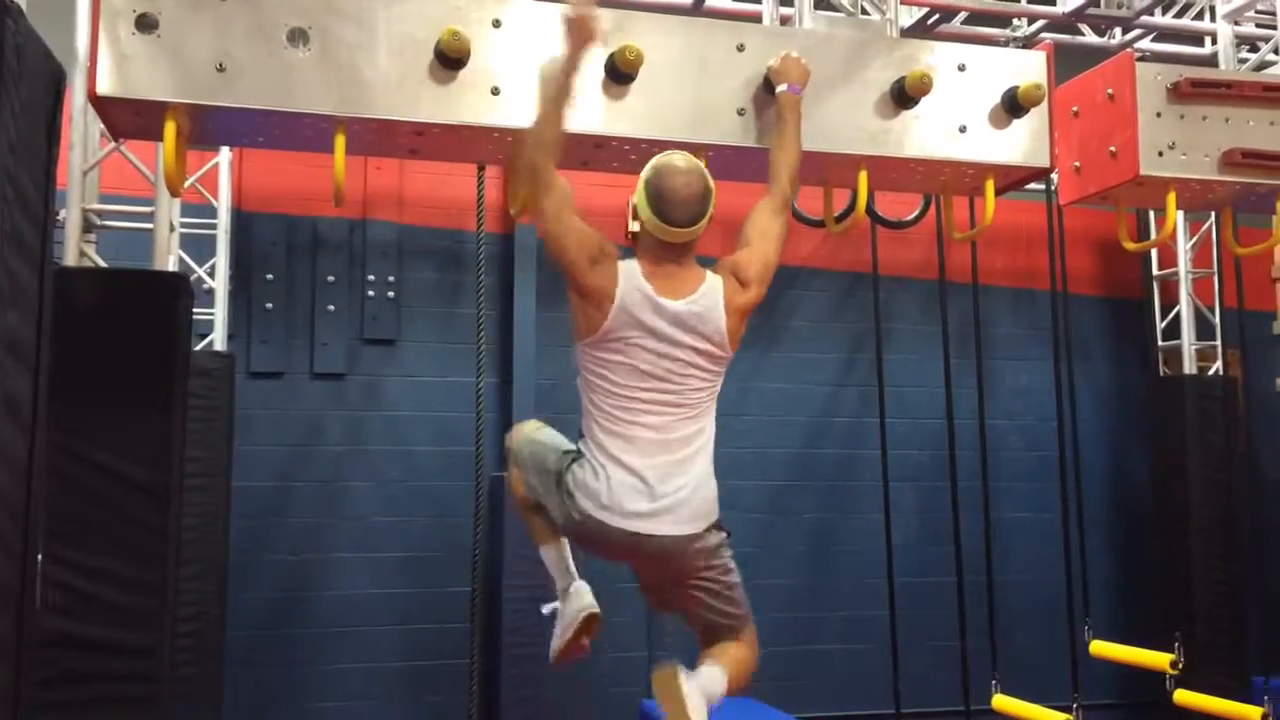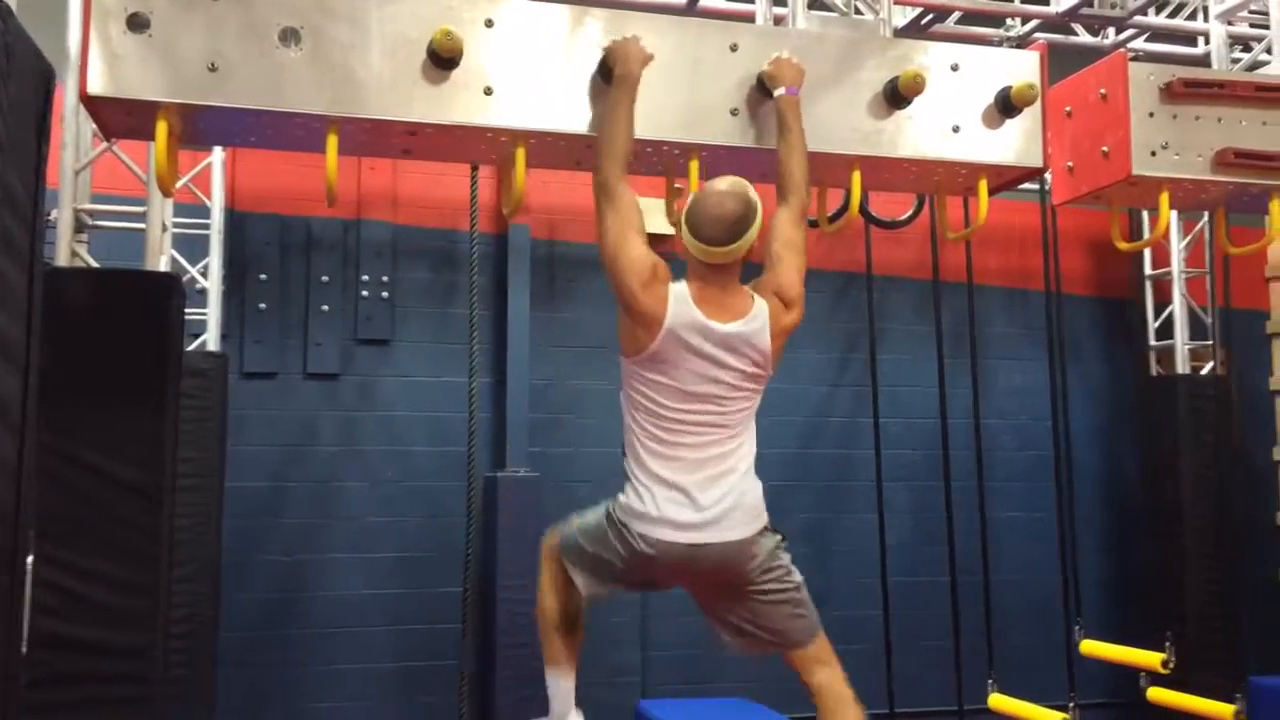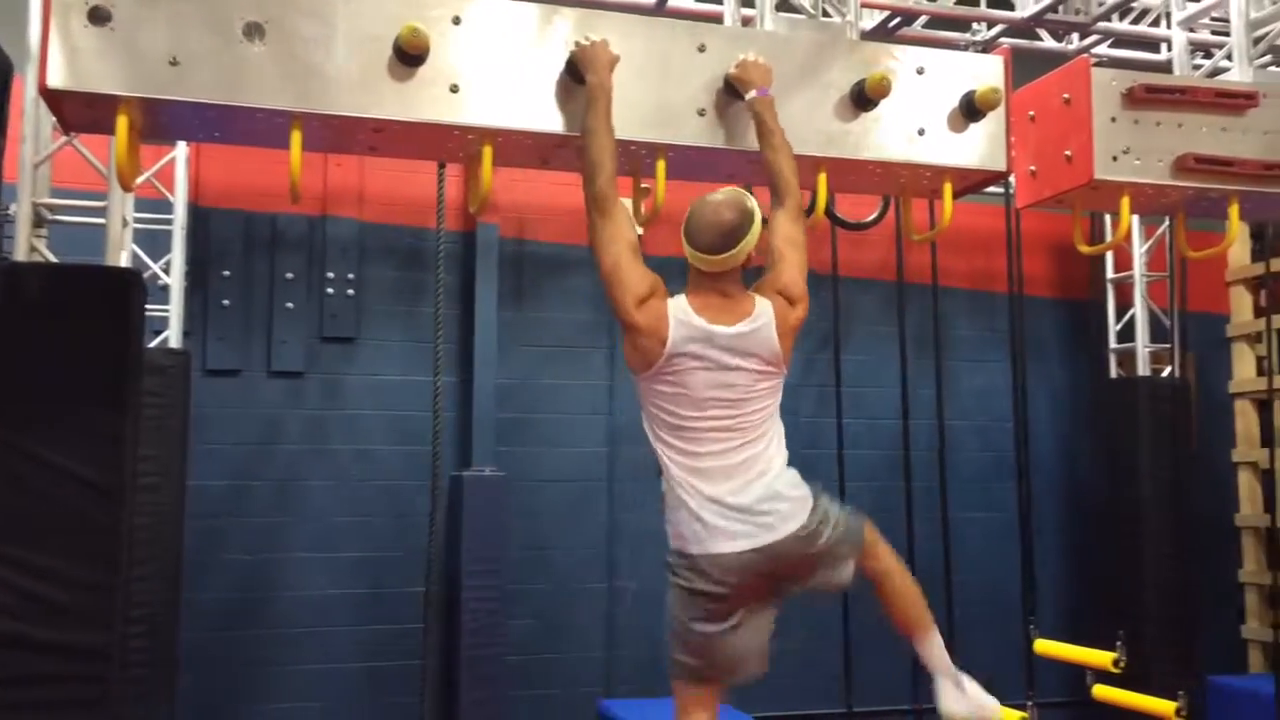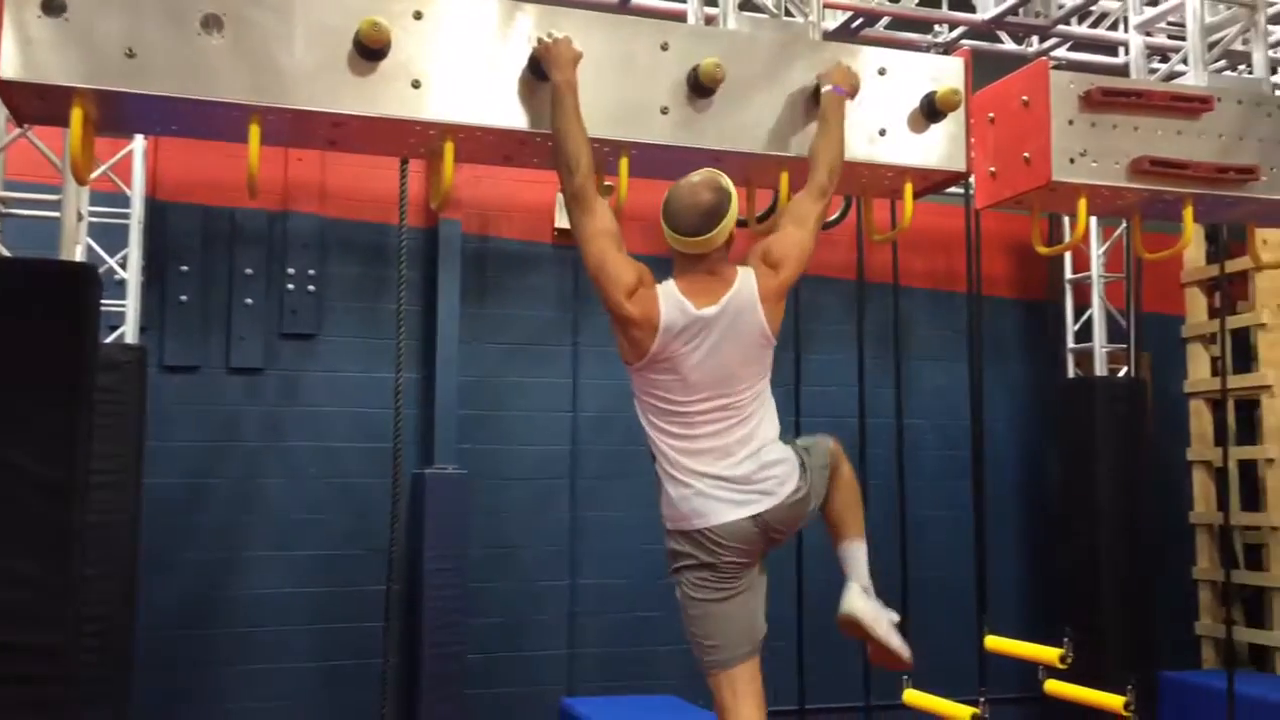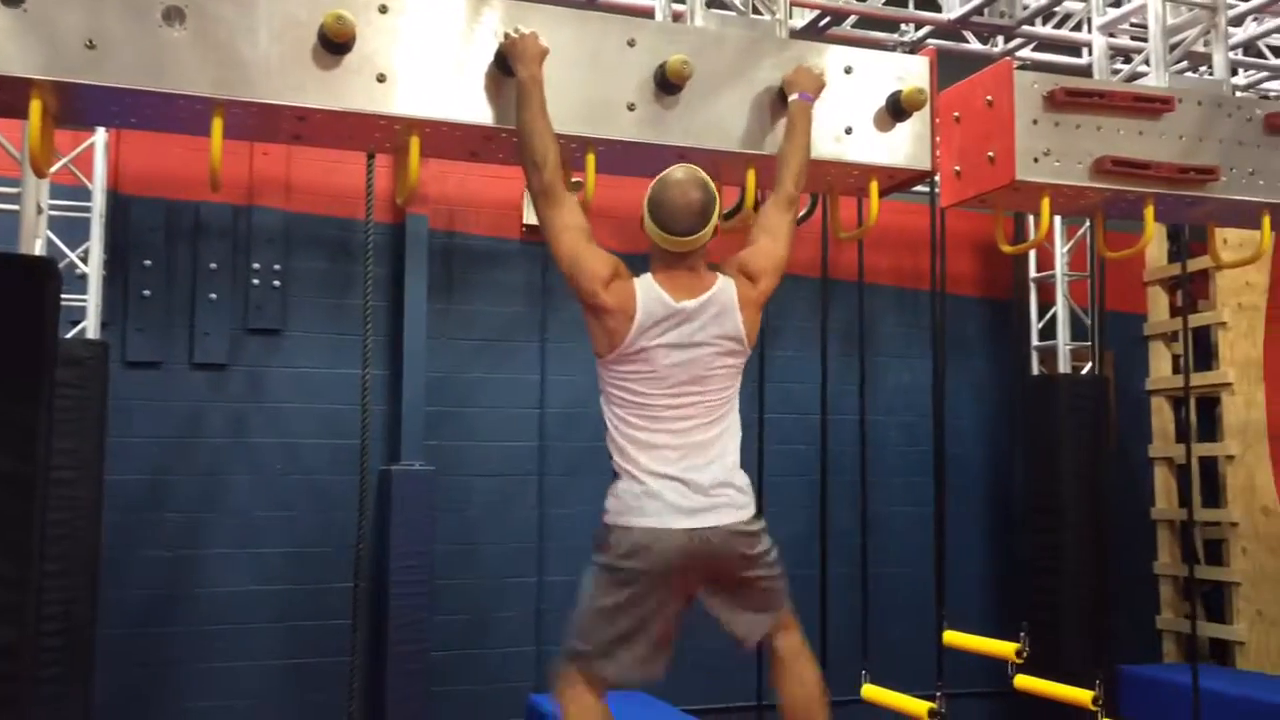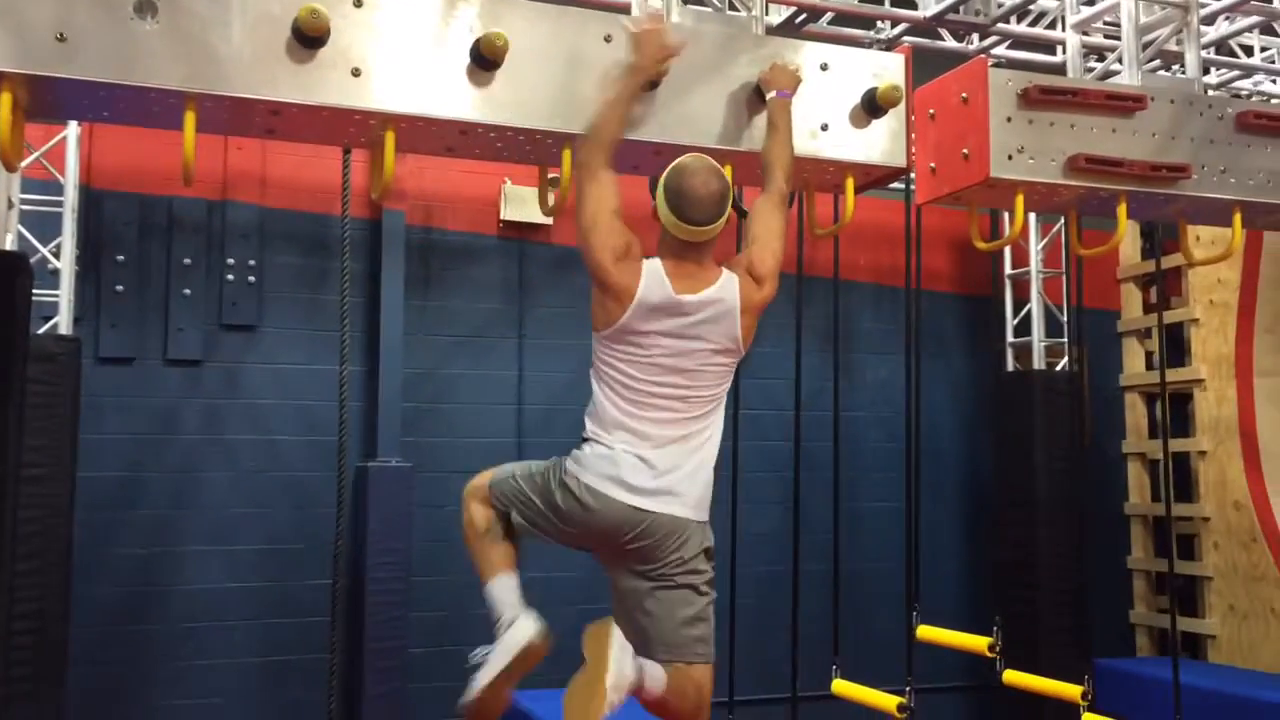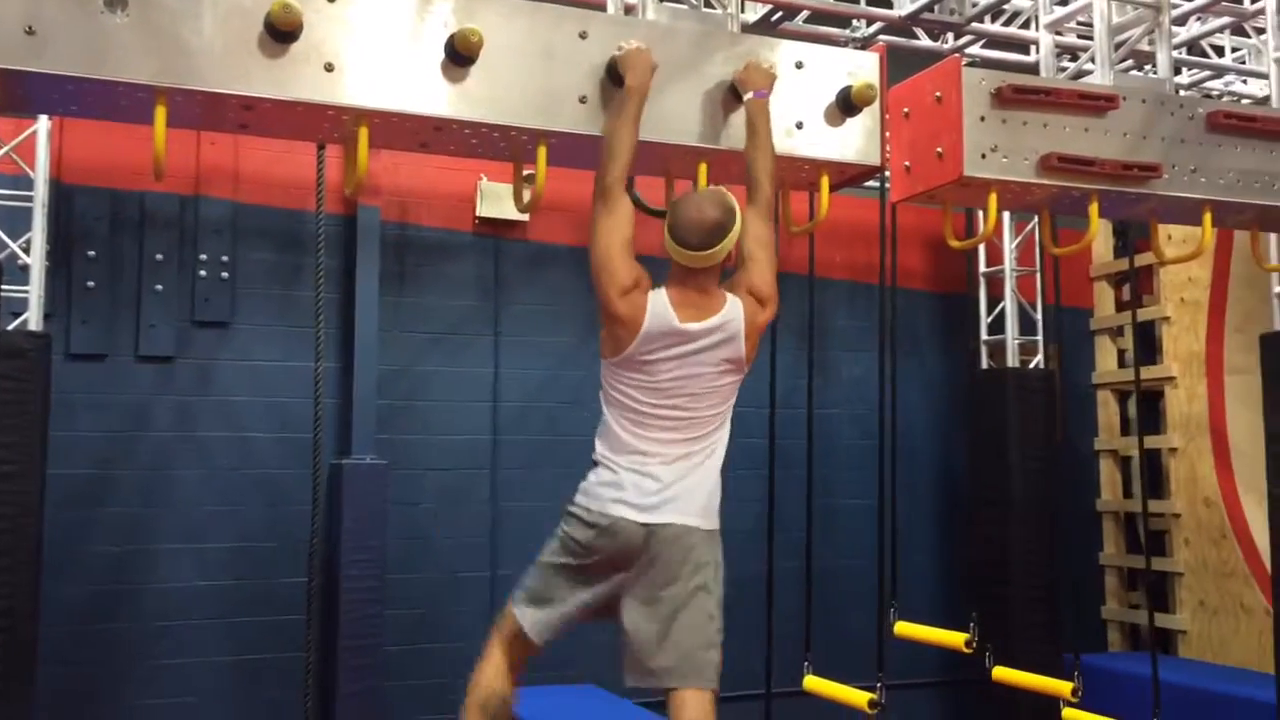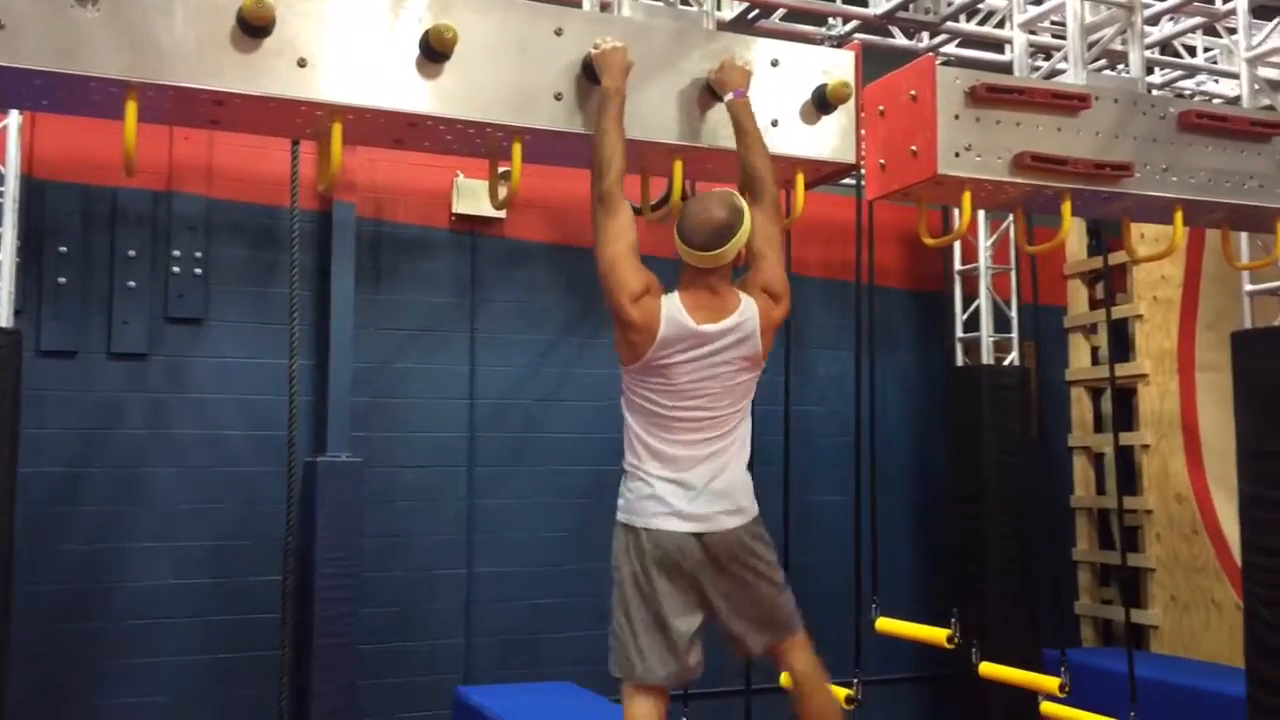
dt=0.3s
person 1, frame 1
left shoulder: (600, 282)
right shoulder: (737, 292)
left elbow: (539, 165)
right elbow: (780, 194)
right wrist: (790, 92)
left hip: (598, 514)
right hip: (686, 529)
left knee: (523, 441)
right knee: (738, 646)
left ankle: (570, 589)
person 1, frame 2
left shoulder: (645, 305)
right shoulder: (775, 314)
left elbow: (610, 186)
right elbow: (796, 203)
left wrist: (627, 79)
right wrist: (789, 99)
left hip: (643, 537)
right hip: (740, 542)
left knee: (556, 550)
person 1, frame 3
left shoulder: (648, 319)
right shoulder: (781, 313)
left elbow: (601, 199)
right elbow: (791, 200)
left wrist: (597, 85)
right wrist: (759, 97)
left hip: (707, 557)
right hip: (792, 529)
right knee: (871, 544)
person 1, frame 4
left shoulder: (638, 307)
right shoulder: (765, 285)
left elbow: (581, 193)
right elbow: (817, 190)
left wrist: (562, 81)
right wrist: (834, 97)
left hip: (703, 529)
right hip: (781, 497)
right knee: (829, 457)
right ankle: (860, 595)
person 1, frame 5
left shoulder: (611, 299)
right shoulder: (744, 293)
left elbow: (549, 189)
right elbow: (786, 198)
left wrist: (528, 76)
right wrist: (802, 102)
left hip: (642, 532)
right hip: (730, 523)
right knee: (786, 638)
person 1, frame 6
left shoulder: (622, 278)
right shoulder: (749, 295)
left elbow: (592, 162)
right elbow: (778, 195)
left wrist: (639, 69)
right wrist: (780, 102)
left hip: (587, 489)
right hip: (674, 519)
left knee: (483, 494)
left ankle: (515, 624)
person 1, frame 7
left shoulder: (628, 307)
right shoulder: (751, 315)
left elbow: (609, 190)
right elbow: (762, 202)
left wrist: (633, 87)
right wrist: (757, 101)
left hip: (602, 519)
right hip: (687, 534)
left knee: (507, 645)
person 1, frame 8
left shoulder: (641, 314)
right shoulder: (764, 313)
left elbow: (610, 196)
right elbow: (769, 197)
left wrist: (614, 89)
right wrist: (739, 100)
left hip: (649, 529)
right hip: (732, 528)
right knee: (793, 646)
